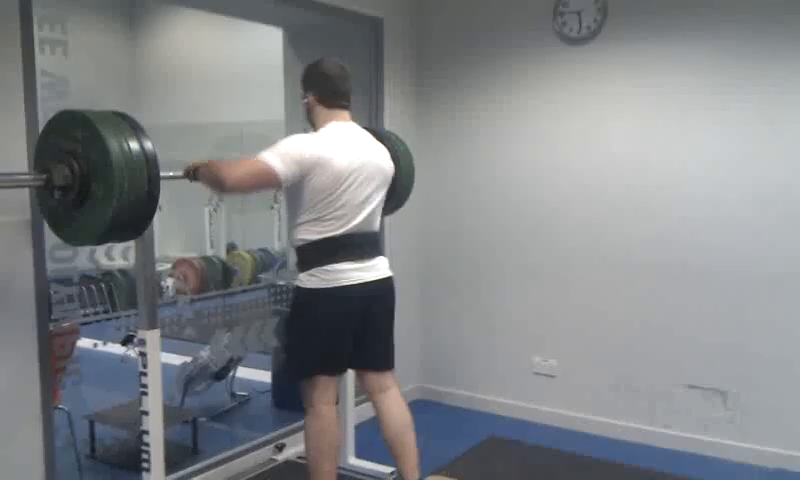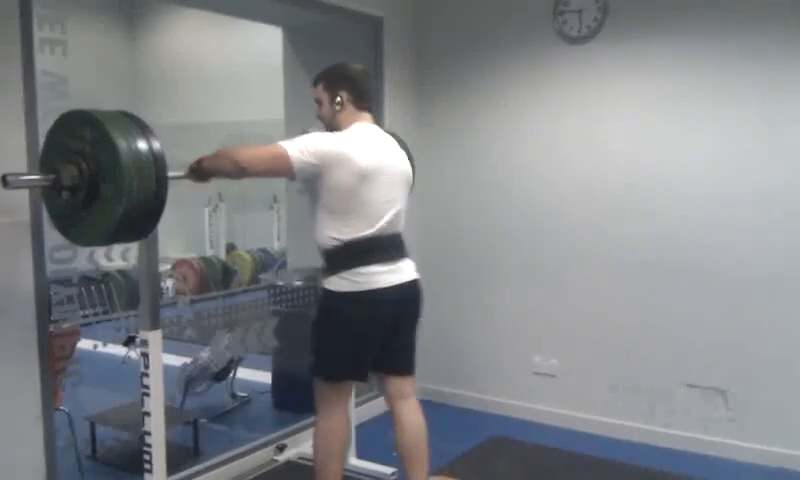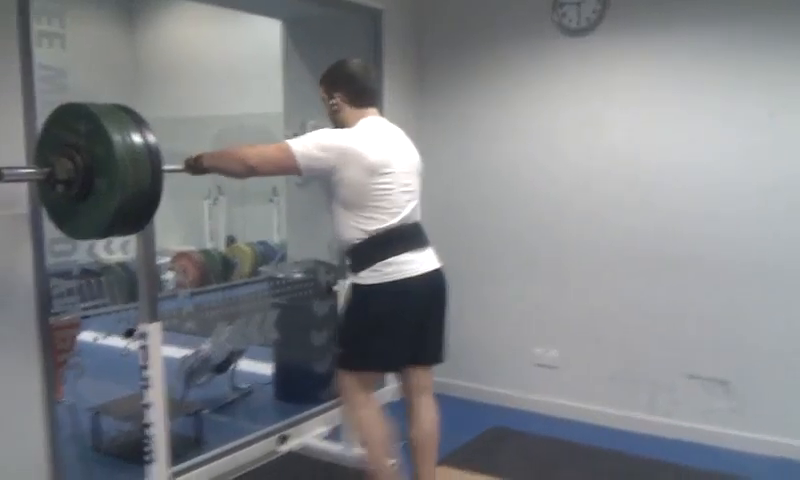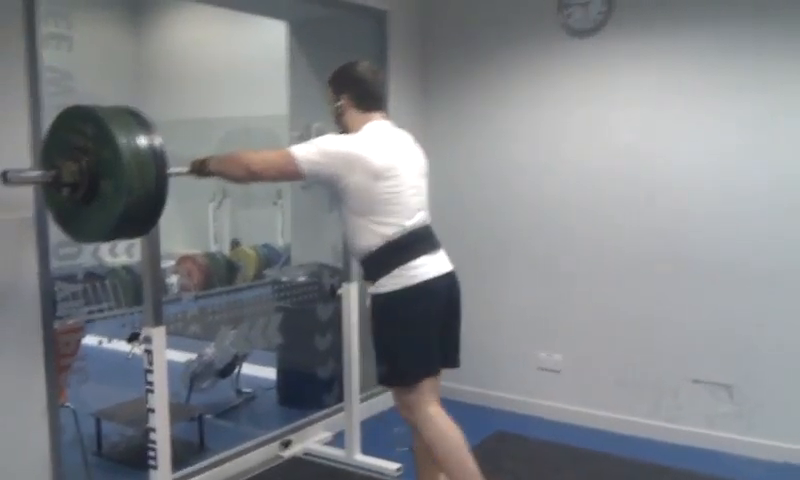
dt=0.3s
person 1, frame 1
left shoulder: (308, 149)
right shoulder: (380, 150)
left elbow: (232, 179)
left wrist: (199, 170)
left hip: (327, 288)
right hip: (377, 280)
left knee: (320, 400)
right knee: (384, 388)
person 1, frame 2
left shoulder: (329, 148)
right shoulder: (396, 150)
left elbow: (245, 161)
left wrist: (202, 165)
left hip: (355, 291)
right hip: (403, 284)
left knee: (332, 401)
right knee: (402, 395)
person 1, frame 3
left shoulder: (340, 144)
right shoulder: (400, 139)
left elbow: (253, 161)
left wrist: (202, 160)
left hip: (385, 284)
right hip: (426, 273)
left knee: (355, 387)
right knee: (420, 389)
person 1, frame 4
left shoulder: (344, 150)
right shoulder: (405, 142)
left elbow: (256, 167)
left wrist: (207, 164)
left hip: (404, 290)
right hip: (438, 277)
left knee: (418, 406)
right knee: (424, 396)
